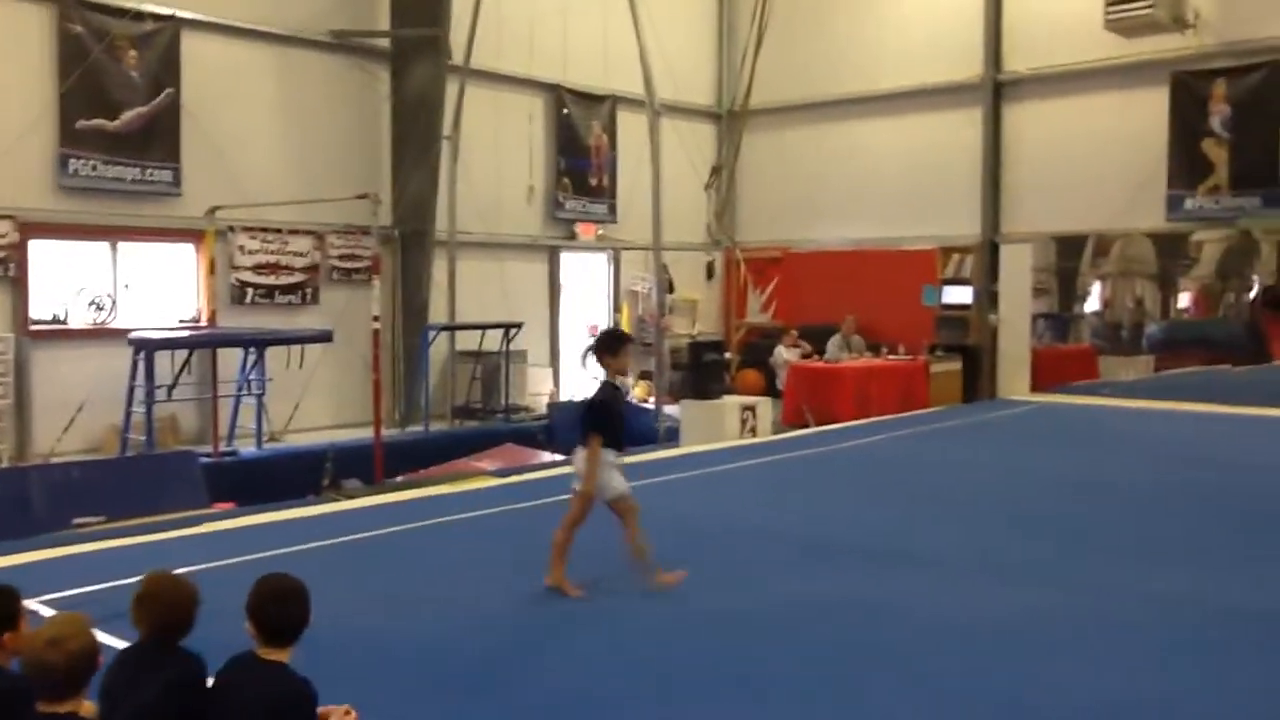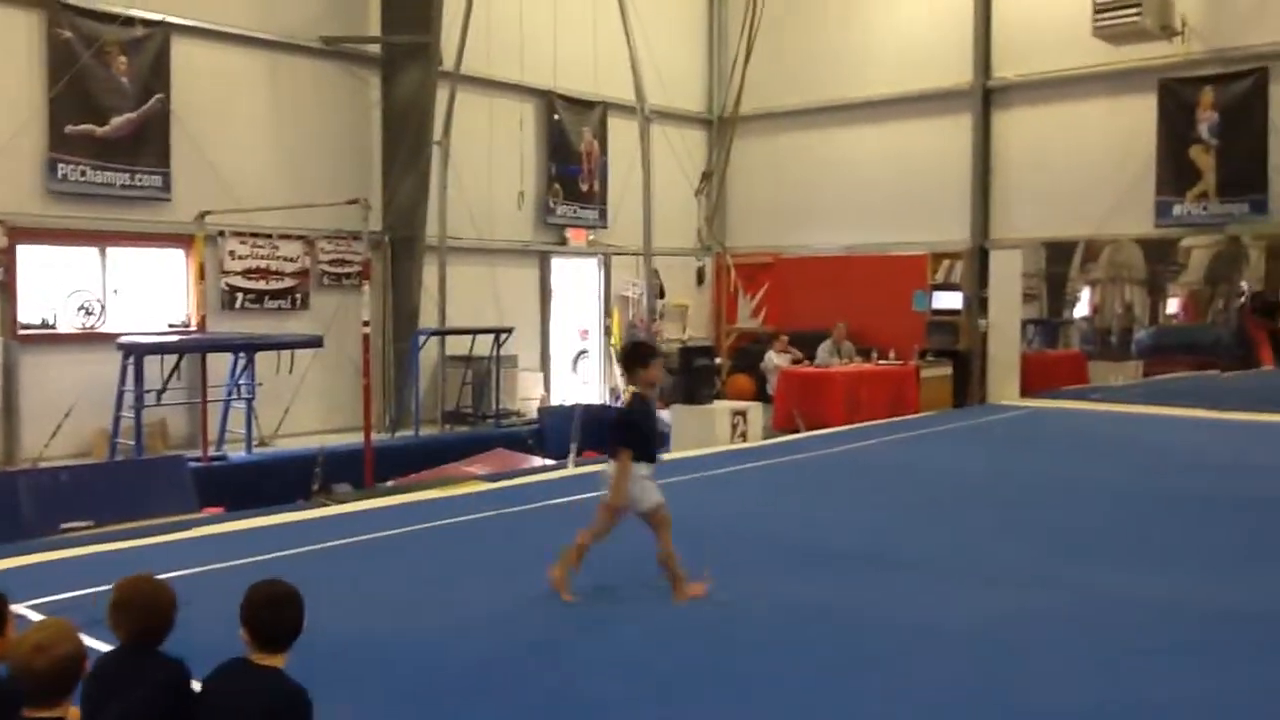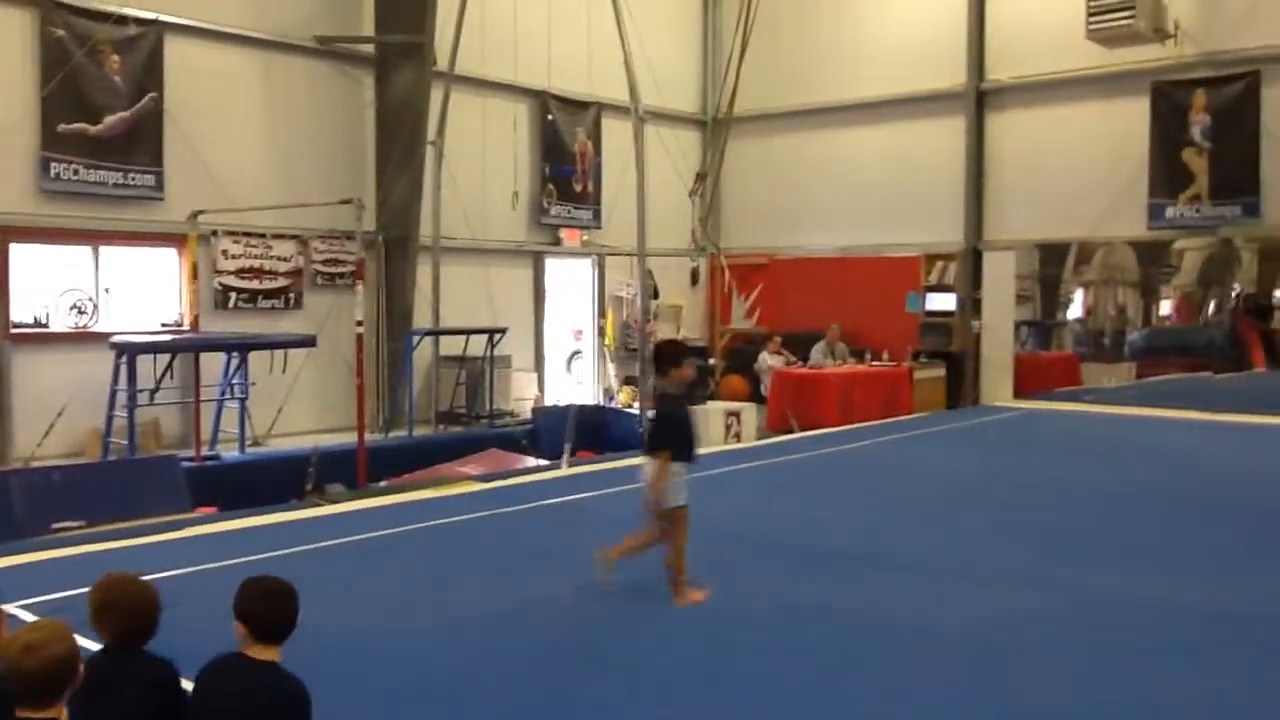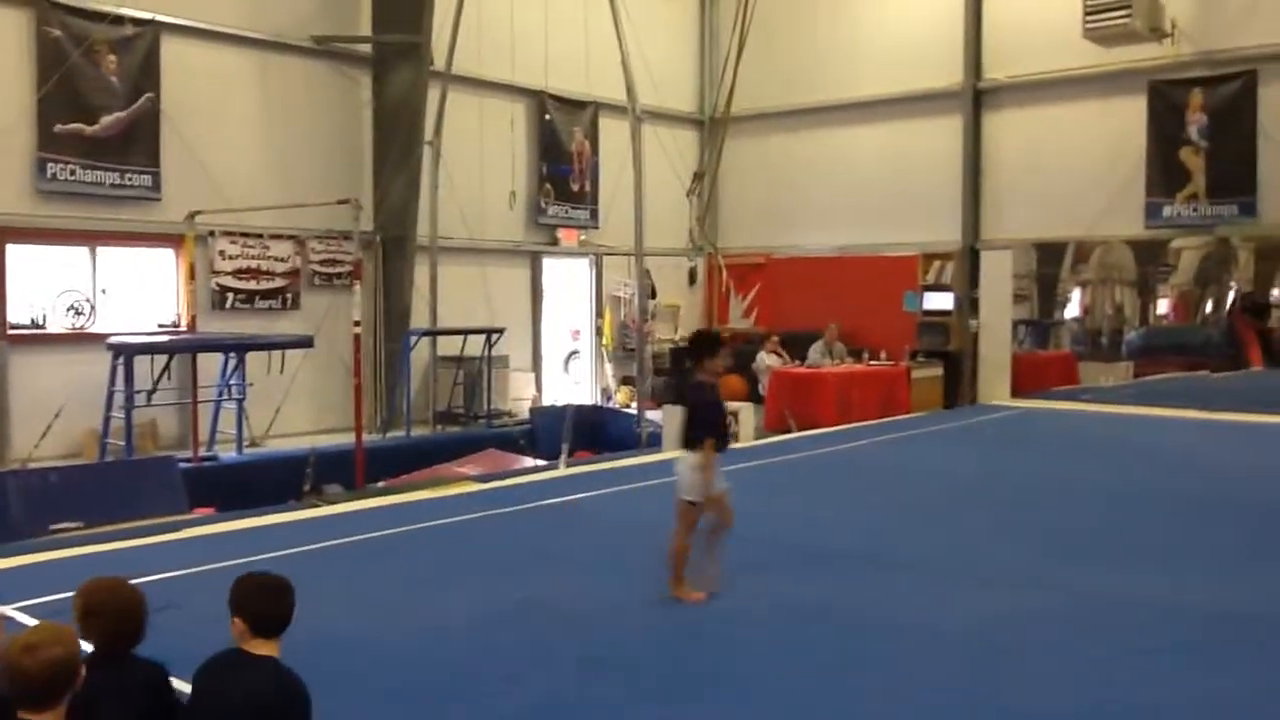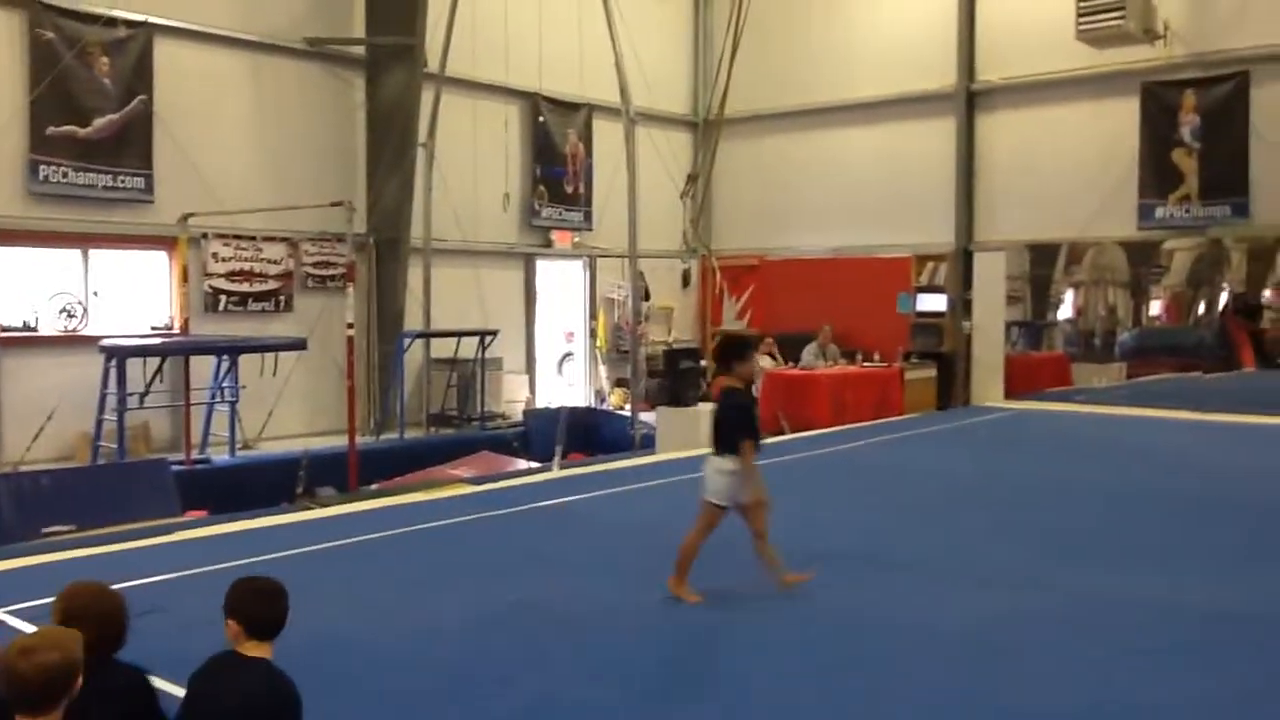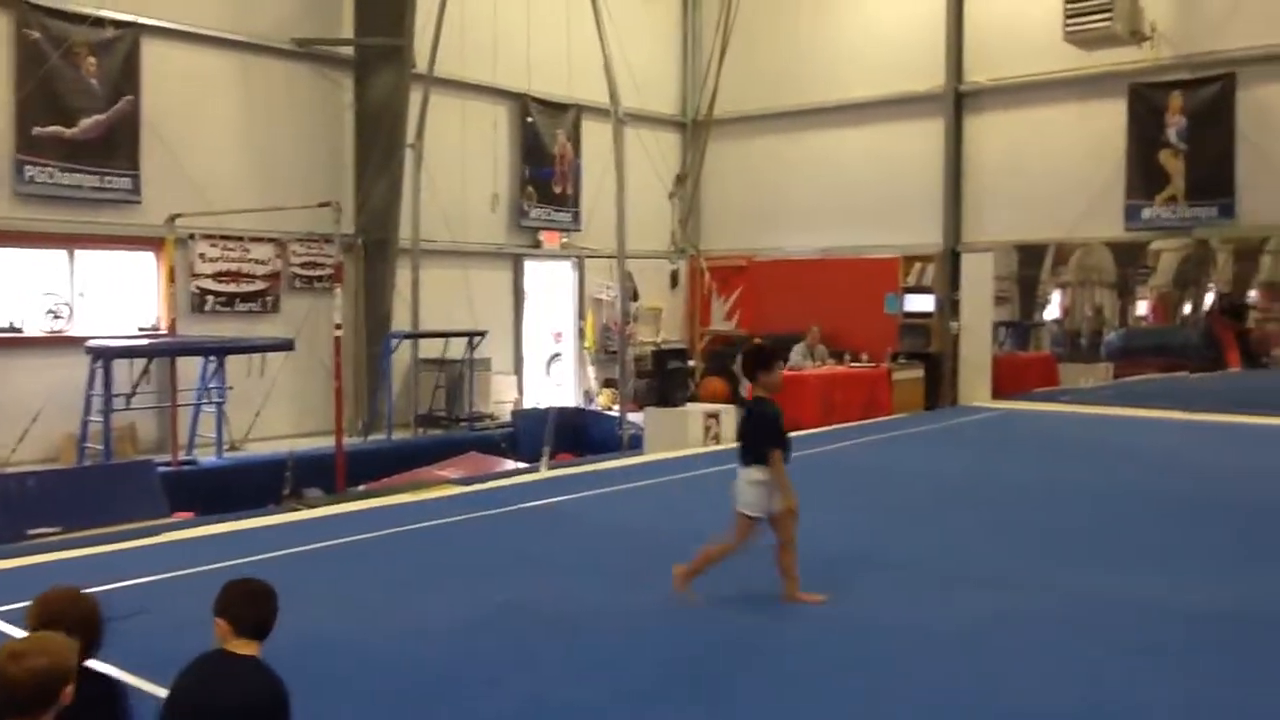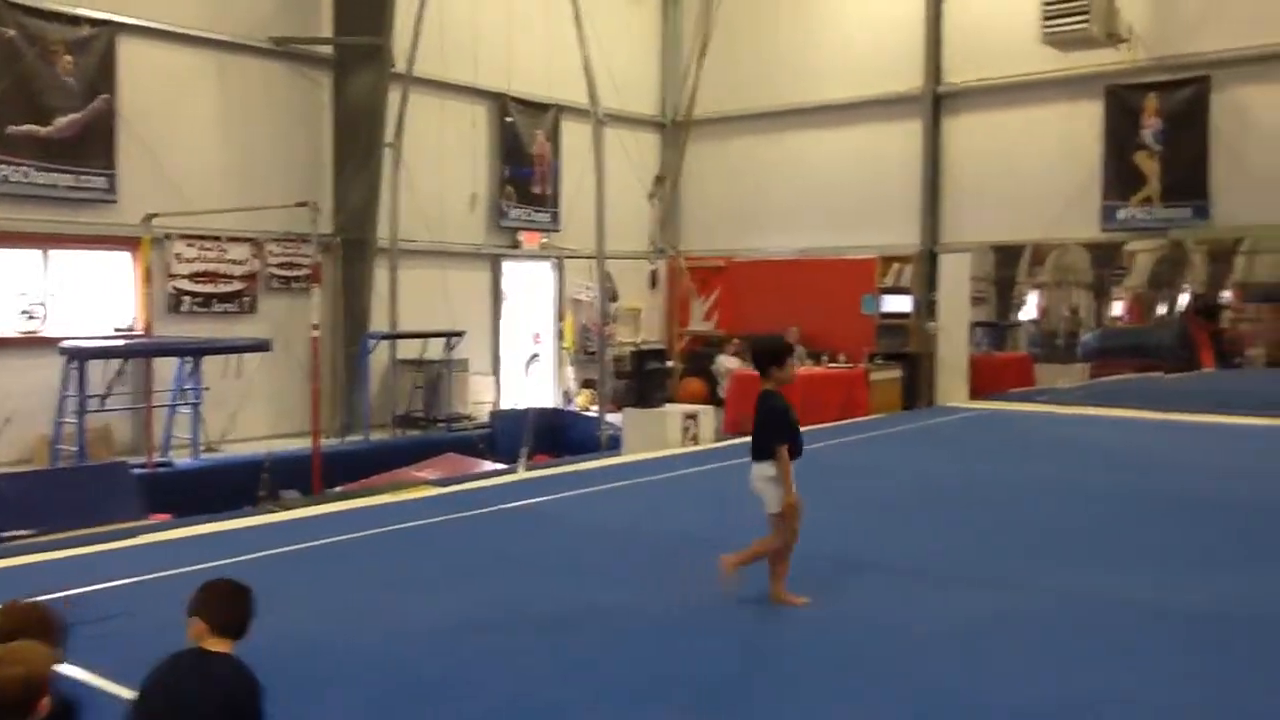
dt=0.1s
person 1, frame 1
left shoulder: (612, 392)
right shoulder: (606, 397)
right elbow: (595, 440)
right wrist: (588, 480)
left hip: (594, 461)
right hip: (598, 464)
left knee: (572, 522)
right knee: (632, 519)
left ankle: (556, 577)
right ankle: (654, 573)
person 1, frame 2
left shoulder: (643, 403)
right shoulder: (637, 410)
right elbow: (625, 453)
right wrist: (618, 492)
left hip: (632, 474)
right hip: (633, 476)
left knee: (598, 530)
right knee: (663, 528)
left ankle: (560, 573)
right ankle: (680, 586)
person 1, frame 3
left shoulder: (669, 399)
right shoulder: (673, 408)
right elbow: (664, 454)
right wrist: (657, 493)
left hip: (668, 472)
right hip: (666, 474)
left knee: (659, 533)
right knee: (677, 534)
left ankle: (611, 555)
right ankle: (680, 590)
person 1, frame 4
left shoulder: (695, 388)
right shoulder: (707, 396)
right elbow: (707, 443)
right wrist: (709, 486)
left hip: (701, 464)
right hip: (697, 465)
left knee: (724, 517)
right knee: (686, 528)
left ankle: (706, 566)
right ankle: (678, 586)
person 1, frame 5
left shoulder: (727, 395)
right shoulder: (739, 401)
right elbow: (745, 447)
right wrist: (755, 487)
left hip: (731, 467)
right hip: (727, 470)
left knee: (759, 526)
right knee: (703, 529)
left ankle: (781, 575)
right ankle: (678, 583)
person 1, frame 6
left shoulder: (756, 407)
right shoulder: (767, 412)
right elbow: (775, 458)
right wrist: (789, 496)
left hip: (761, 478)
right hip: (759, 481)
left knee: (788, 536)
right knee: (737, 541)
left ankle: (793, 590)
right ankle: (687, 572)
person 1, frame 7
left shoulder: (767, 399)
right shoulder: (776, 405)
right elbow: (781, 452)
right wrist: (789, 492)
left hip: (773, 473)
right hip: (773, 476)
left knee: (787, 535)
right knee: (783, 538)
left ankle: (779, 590)
right ankle: (733, 561)
